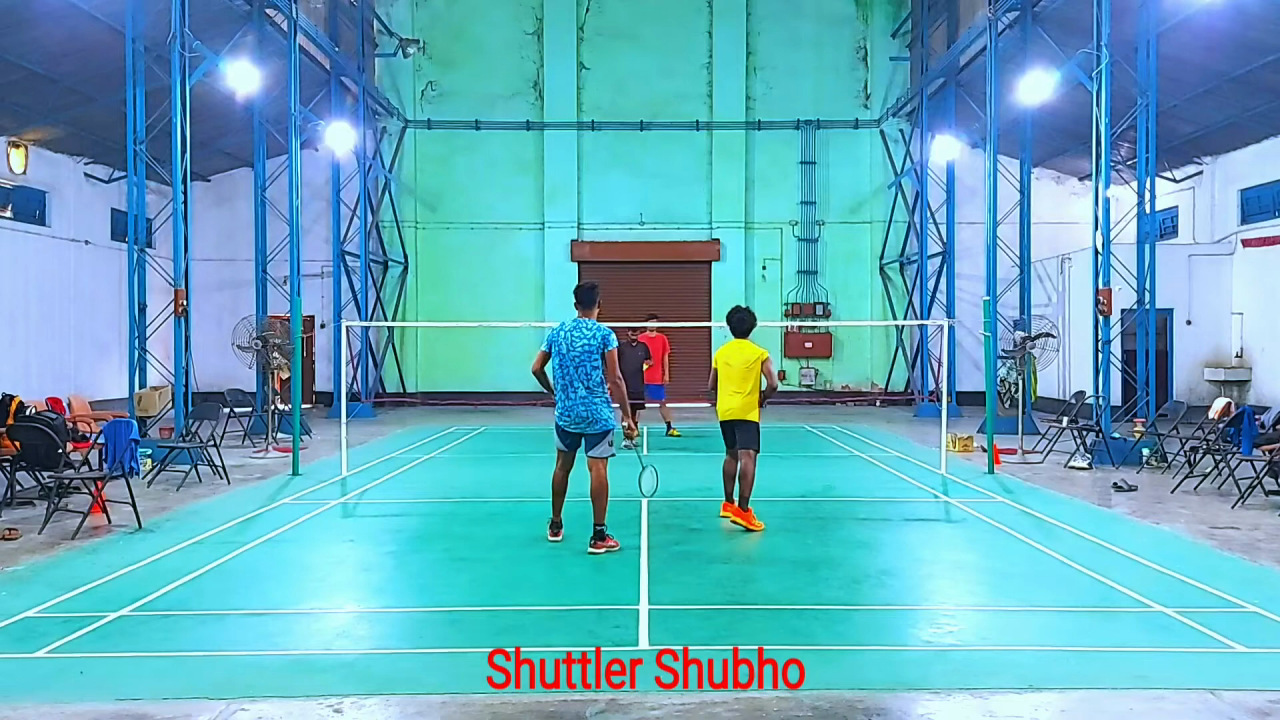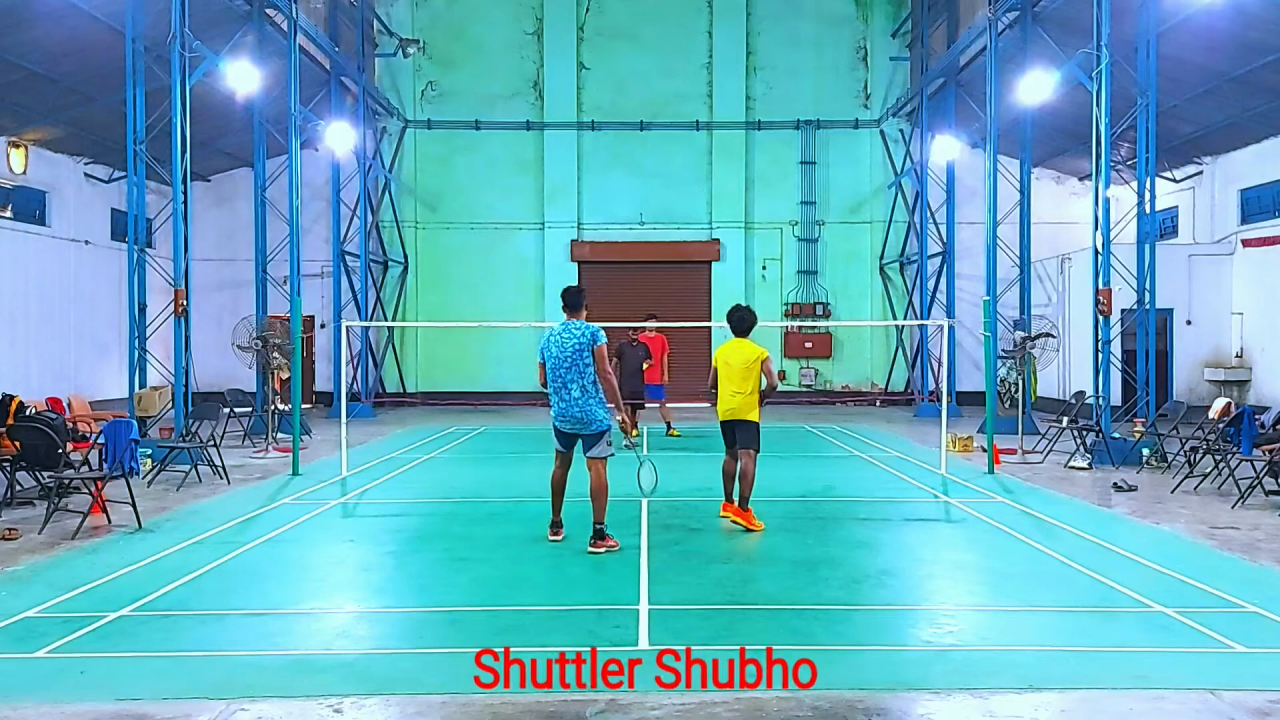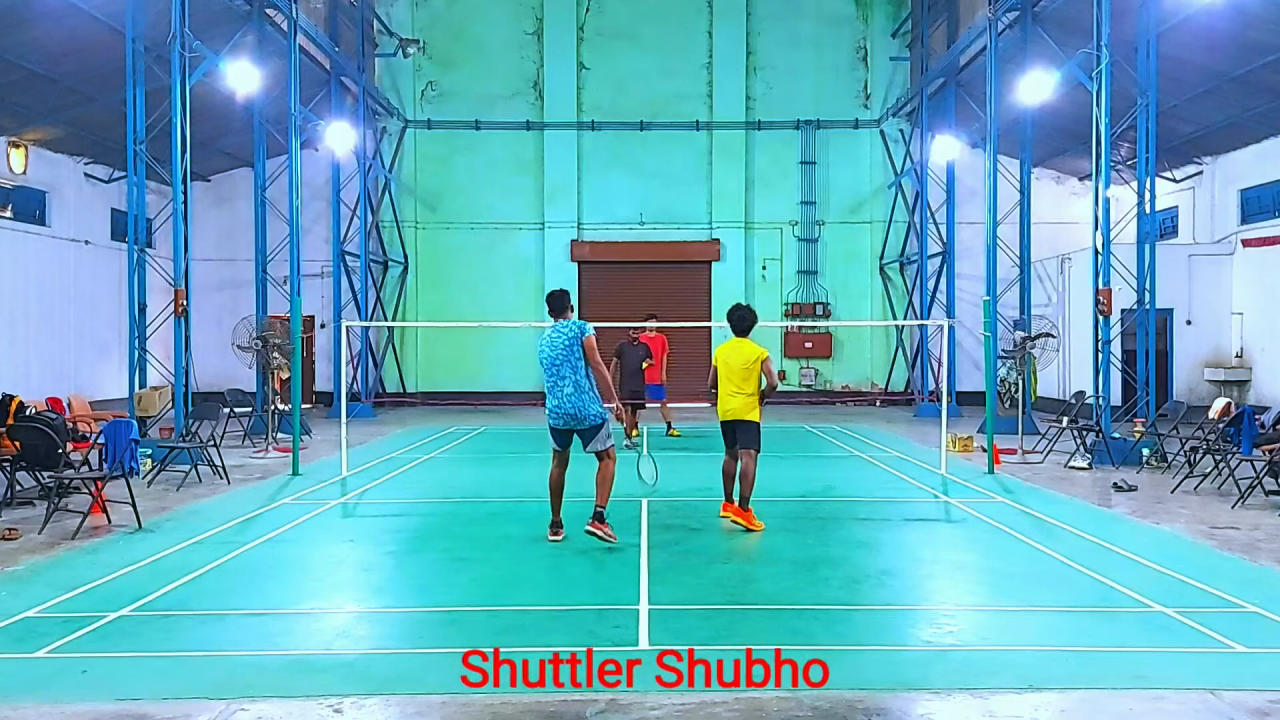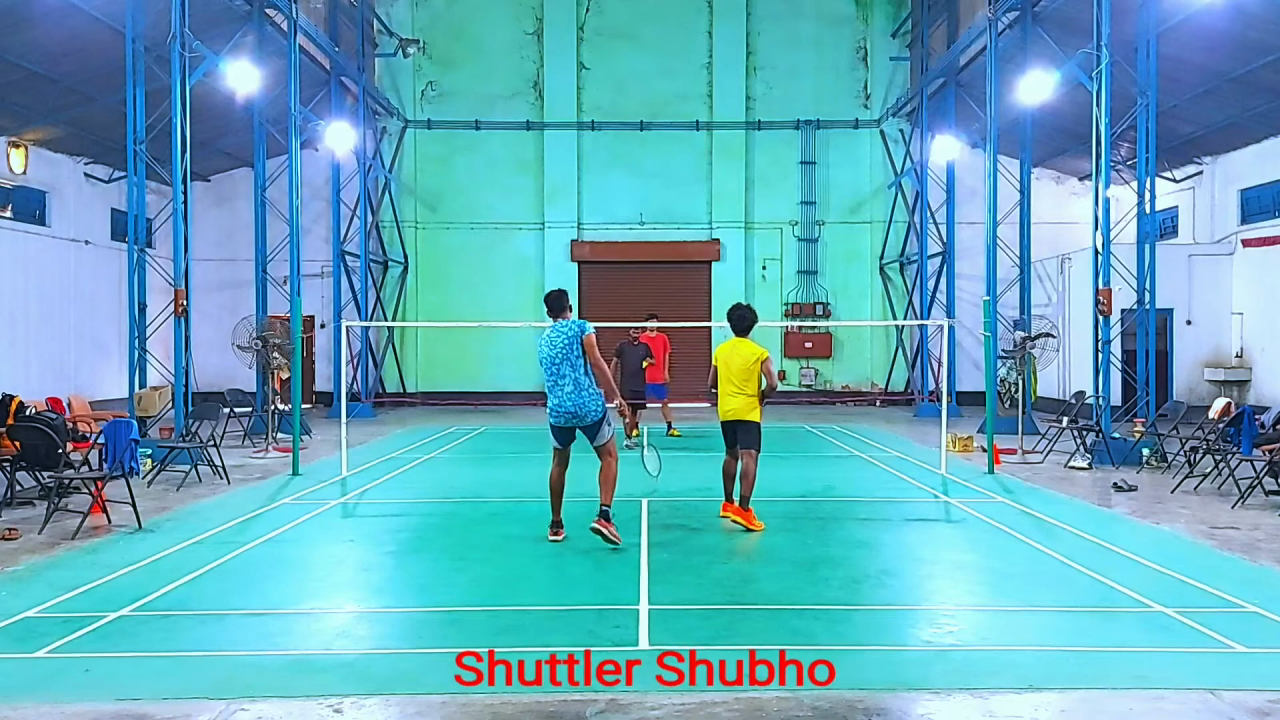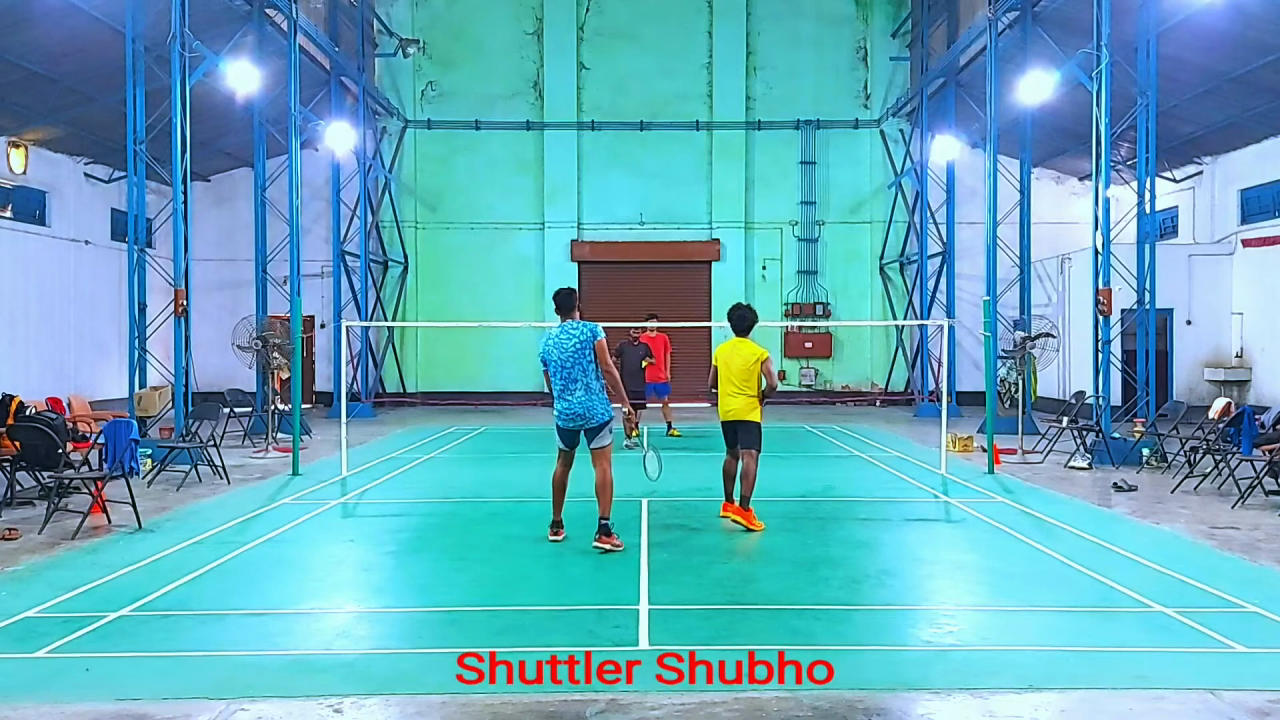
dt=0.2s
person 1, frame 1
left shoulder: (557, 332)
right shoulder: (605, 334)
left elbow: (537, 369)
right elbow: (615, 379)
left wrist: (554, 392)
right wrist: (627, 416)
left hip: (565, 413)
right hip: (597, 412)
left knee: (562, 466)
right knee: (598, 470)
left ankle: (555, 525)
right ankle: (599, 536)
person 1, frame 2
left shoulder: (548, 337)
right shoulder: (593, 333)
left elbow: (543, 381)
right elbow: (605, 373)
right wrist: (620, 410)
left hip: (561, 413)
right hip: (593, 413)
left knee: (561, 465)
right knee: (597, 470)
left ankle: (556, 525)
right ankle: (599, 535)
person 1, frame 3
left shoulder: (543, 341)
right shoulder: (582, 328)
right elbow: (596, 364)
right wrist: (614, 400)
left hip: (556, 412)
right hip: (588, 408)
left knee: (559, 465)
right knee: (608, 459)
left ankle: (555, 525)
right ankle: (598, 516)
person 1, frame 4
left shoulder: (543, 342)
right shoulder: (581, 327)
right elbow: (596, 362)
right wrist: (616, 396)
left hip: (557, 410)
right hip: (589, 406)
left knee: (559, 464)
right knee: (609, 458)
left ankle: (556, 525)
right ankle: (604, 515)
person 1, frame 5
left shoulder: (546, 342)
right shoulder: (592, 330)
right elbow: (608, 368)
right wrist: (625, 403)
left hip: (564, 412)
right hip: (596, 409)
left knee: (562, 465)
right knee: (603, 467)
left ankle: (556, 526)
right ankle: (604, 531)
person 2, frame 1
left shoulder: (720, 352)
right shoulder: (759, 353)
left elbow: (711, 386)
right elbow: (773, 384)
right wrist: (762, 398)
left hip: (724, 411)
right hip: (746, 412)
left knee: (732, 454)
right knee: (748, 457)
left ankle: (728, 503)
right ankle: (742, 510)
person 2, frame 2
left shoulder: (720, 351)
right shoulder: (759, 353)
left elbow: (711, 385)
right elbow: (772, 383)
right wrist: (762, 397)
left hip: (725, 411)
right hip: (747, 411)
left knee: (731, 455)
right knee: (748, 457)
left ankle: (728, 504)
right ankle: (742, 510)
person 2, frame 3
left shoulder: (720, 351)
right shoulder: (759, 353)
left elbow: (711, 384)
right elbow: (772, 383)
right wrist: (762, 397)
left hip: (725, 411)
right hip: (747, 411)
left knee: (731, 455)
right knee: (748, 457)
left ankle: (728, 504)
right ankle: (743, 510)
person 2, frame 4
left shoulder: (720, 350)
right shoulder: (759, 353)
left elbow: (712, 384)
right elbow: (772, 384)
right wrist: (762, 397)
left hip: (726, 411)
right hip: (748, 411)
left knee: (731, 455)
right knee: (749, 457)
left ankle: (728, 504)
right ankle: (743, 510)
person 2, frame 5
left shoulder: (720, 350)
right shoulder: (759, 353)
left elbow: (712, 384)
right elbow: (772, 384)
right wrist: (762, 397)
left hip: (727, 411)
right hip: (749, 411)
left knee: (732, 455)
right knee: (750, 457)
left ankle: (729, 504)
right ankle: (744, 510)
